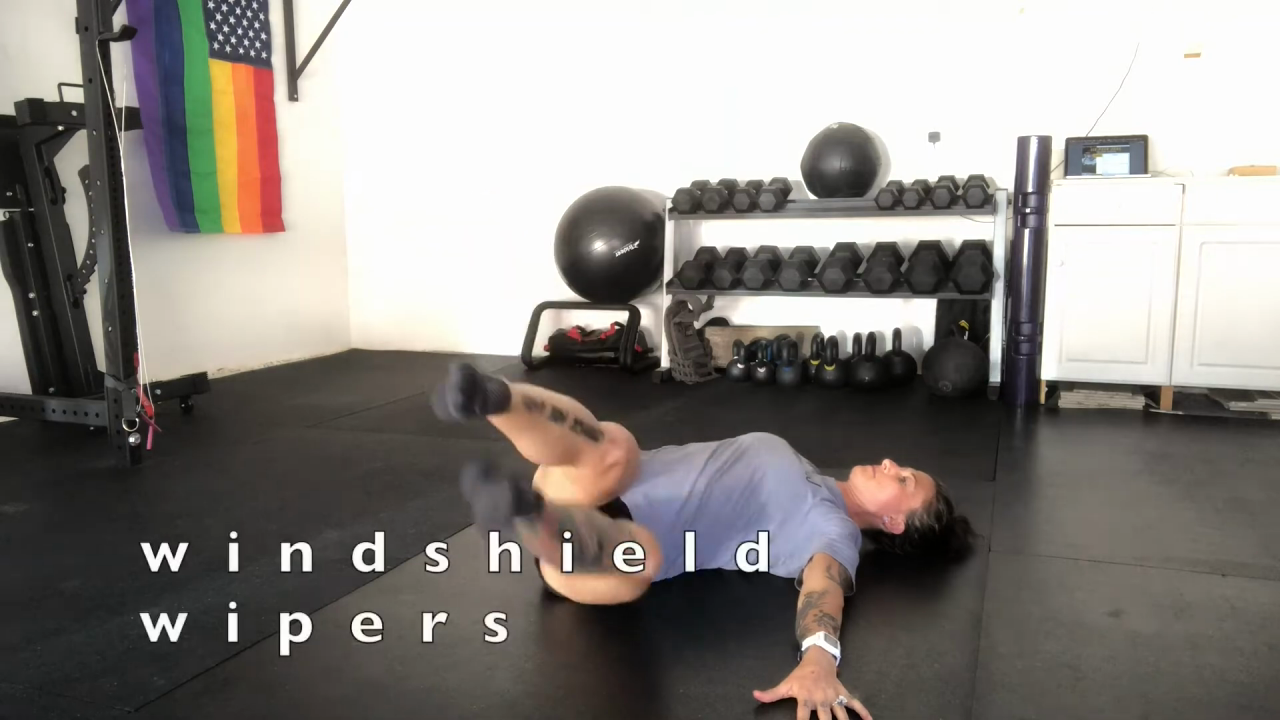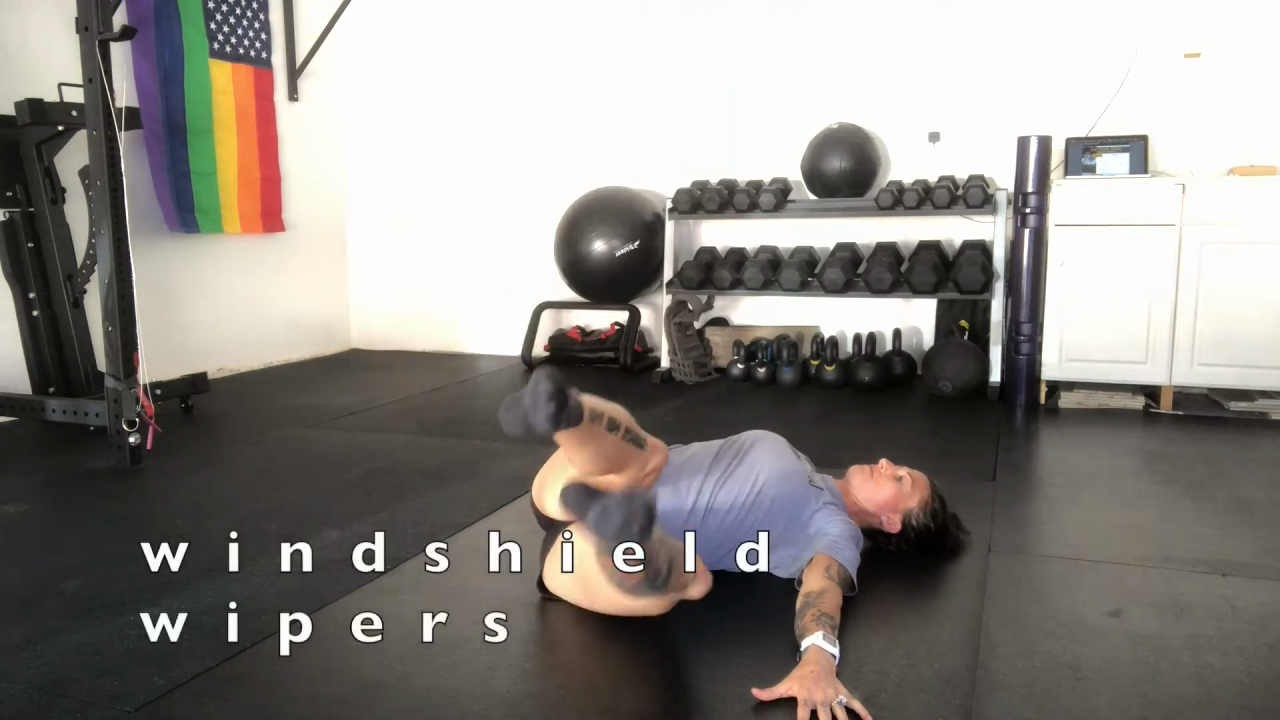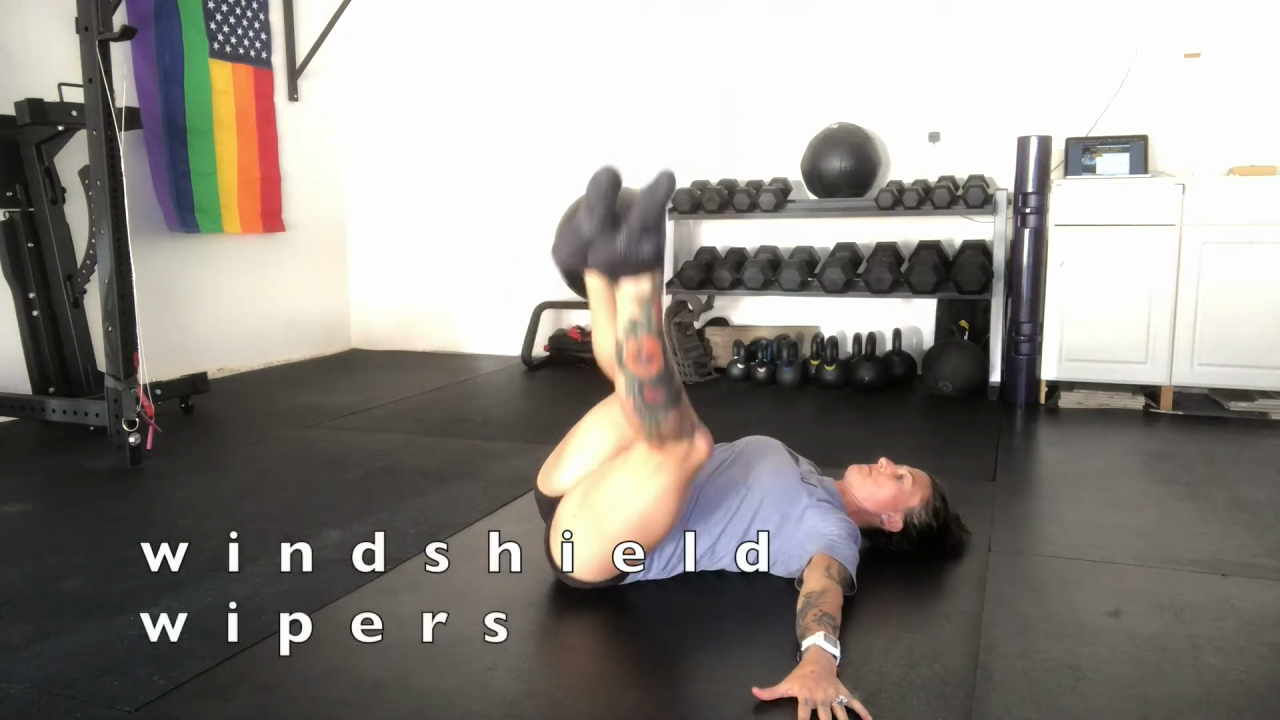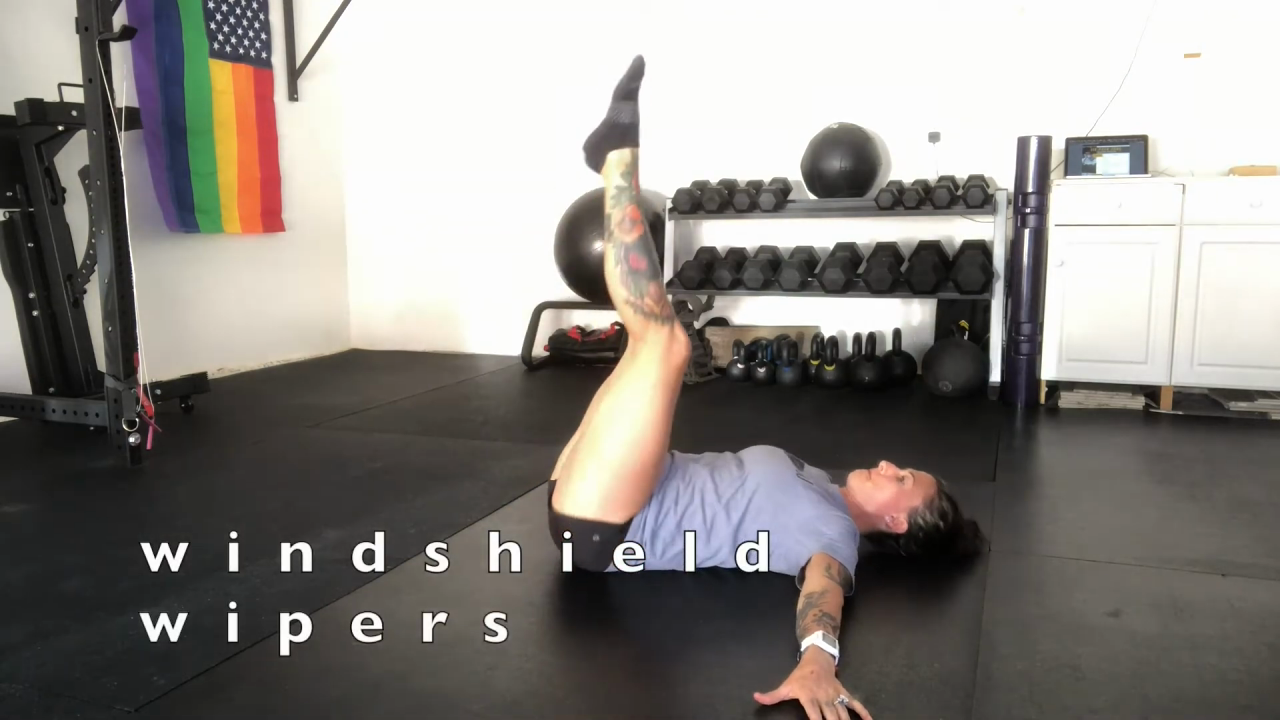
dt=0.5s
person 1, frame 1
left shoulder: (835, 531)
right shoulder: (801, 474)
left elbow: (821, 593)
left wrist: (818, 660)
right hip: (601, 490)
left knee: (642, 556)
right knee: (610, 448)
left ankle: (524, 519)
right ankle: (489, 398)
person 1, frame 2
left shoulder: (837, 531)
right shoulder: (797, 472)
left elbow: (822, 593)
left wrist: (817, 660)
left knee: (688, 575)
right knee: (641, 455)
person 1, frame 3
left shoulder: (832, 532)
right shoulder: (801, 472)
left elbow: (821, 593)
left wrist: (817, 660)
left knee: (683, 439)
left ankle: (633, 264)
person 1, frame 4
left shoulder: (833, 532)
right shoulder: (815, 484)
left elbow: (823, 591)
left wrist: (818, 659)
left hip: (593, 527)
left knee: (665, 340)
right knee: (653, 337)
